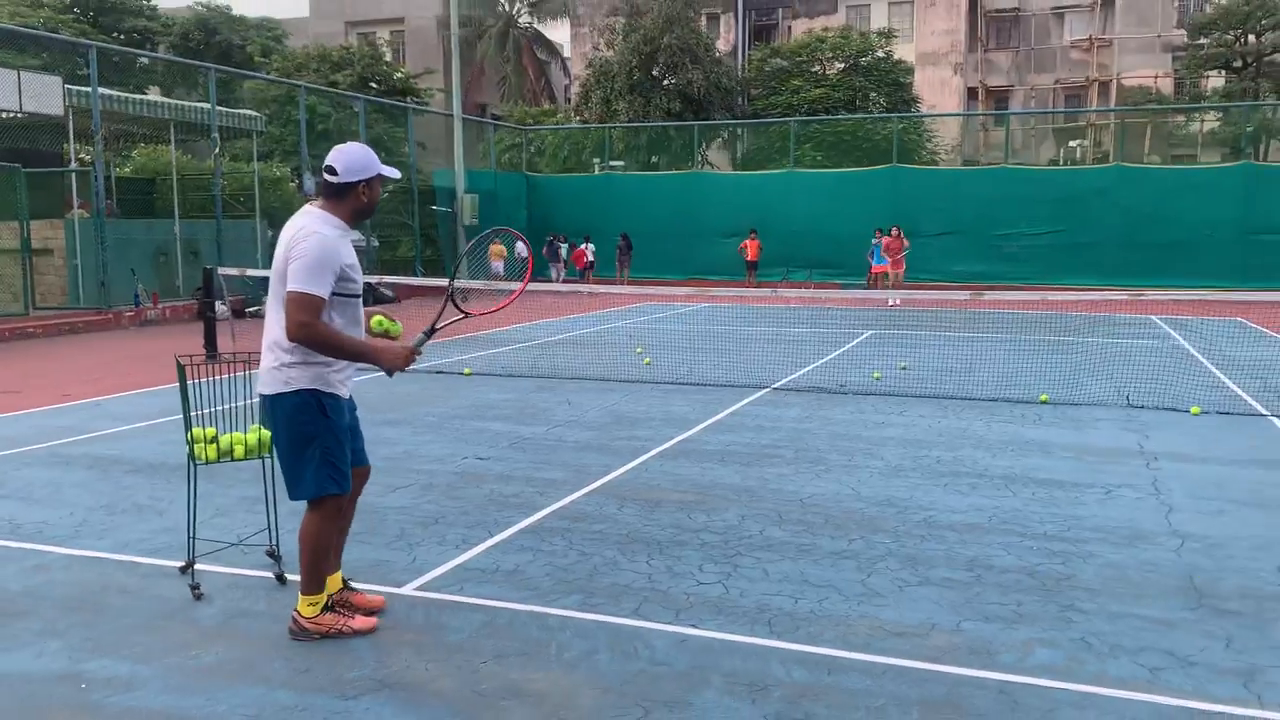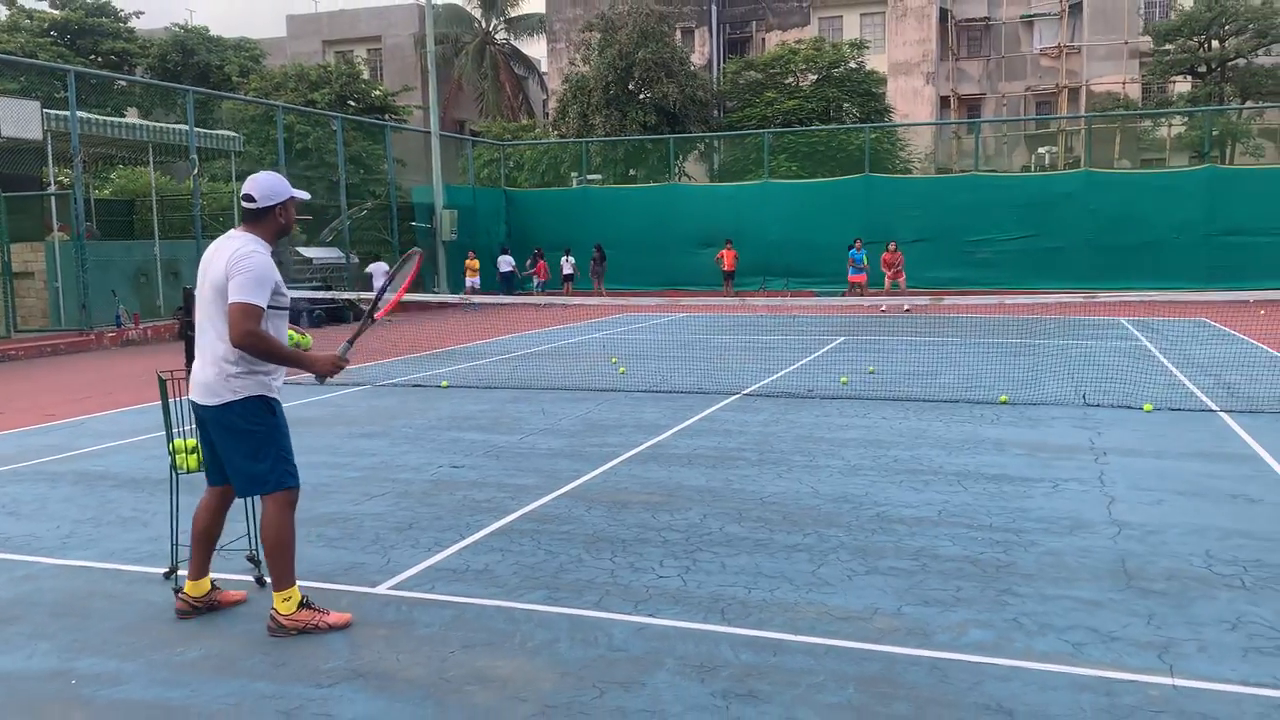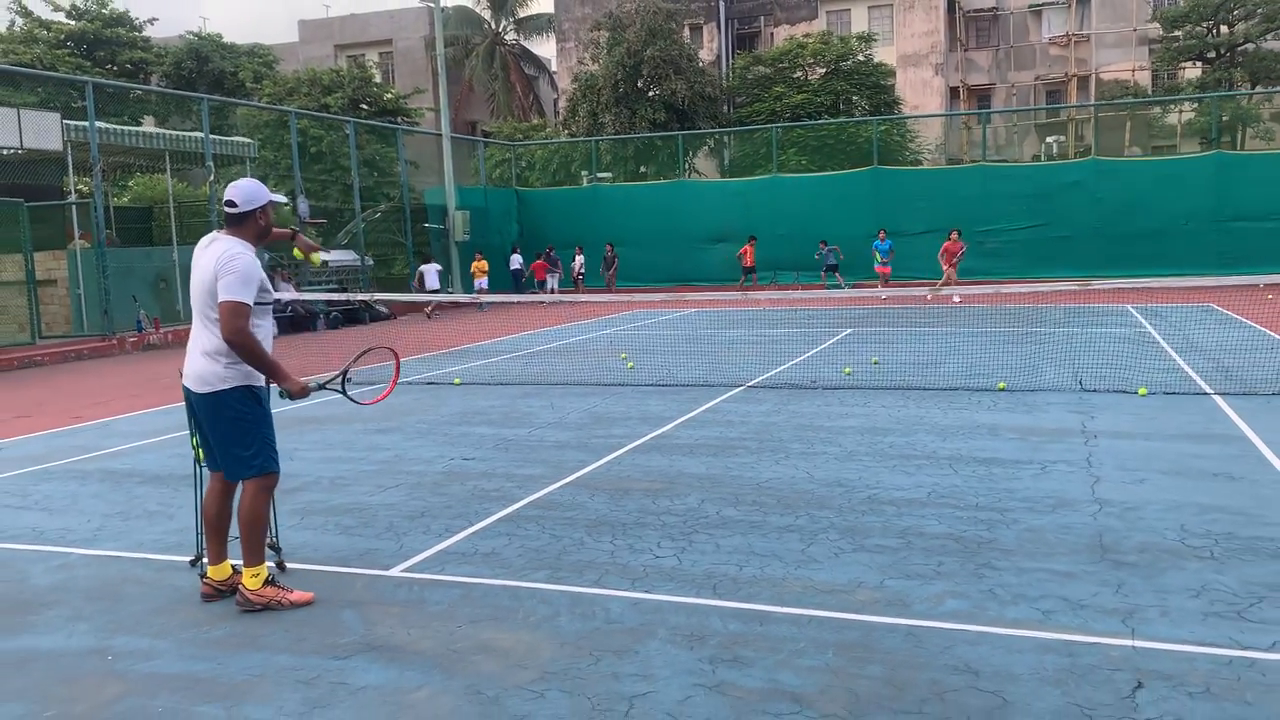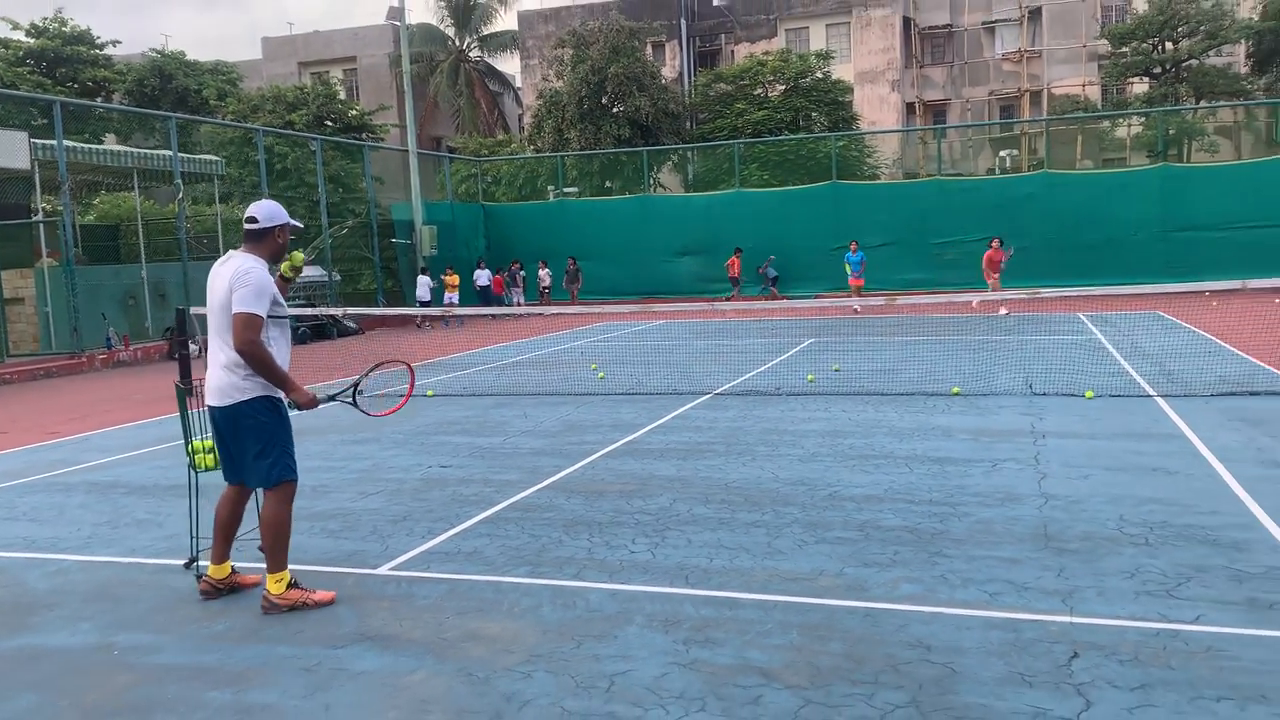
dt=0.7s
person 1, frame 1
left shoulder: (318, 223)
right shoulder: (320, 240)
right elbow: (301, 327)
left wrist: (358, 318)
right wrist: (378, 355)
left hip: (317, 384)
right hip: (303, 388)
left knee: (352, 475)
right knee: (329, 495)
left ankle: (328, 583)
right ankle: (313, 611)
person 1, frame 2
left shoulder: (224, 246)
right shoulder: (253, 258)
right elbow: (245, 335)
left wrist: (279, 333)
right wrist: (308, 362)
left hip: (210, 391)
right hip: (243, 394)
left knee: (221, 488)
right knee: (280, 493)
left ankle: (196, 589)
right ankle: (288, 608)
person 1, frame 3
left shoulder: (212, 242)
right shoulder: (239, 260)
left elbow: (255, 231)
right elbow: (234, 332)
left wrist: (292, 235)
right wrist: (283, 378)
left hip: (201, 381)
right hip: (231, 385)
left knee: (223, 476)
right knee: (260, 477)
left ankle: (217, 574)
right ankle: (255, 584)
person 1, frame 4
left shoulder: (227, 265)
right shoulder: (253, 273)
right elbow: (246, 343)
left wrist: (282, 283)
right wrist: (292, 388)
left hip: (224, 396)
right hip: (252, 397)
left knee: (239, 484)
right knee: (279, 486)
left ankle: (217, 573)
right ankle: (279, 588)
